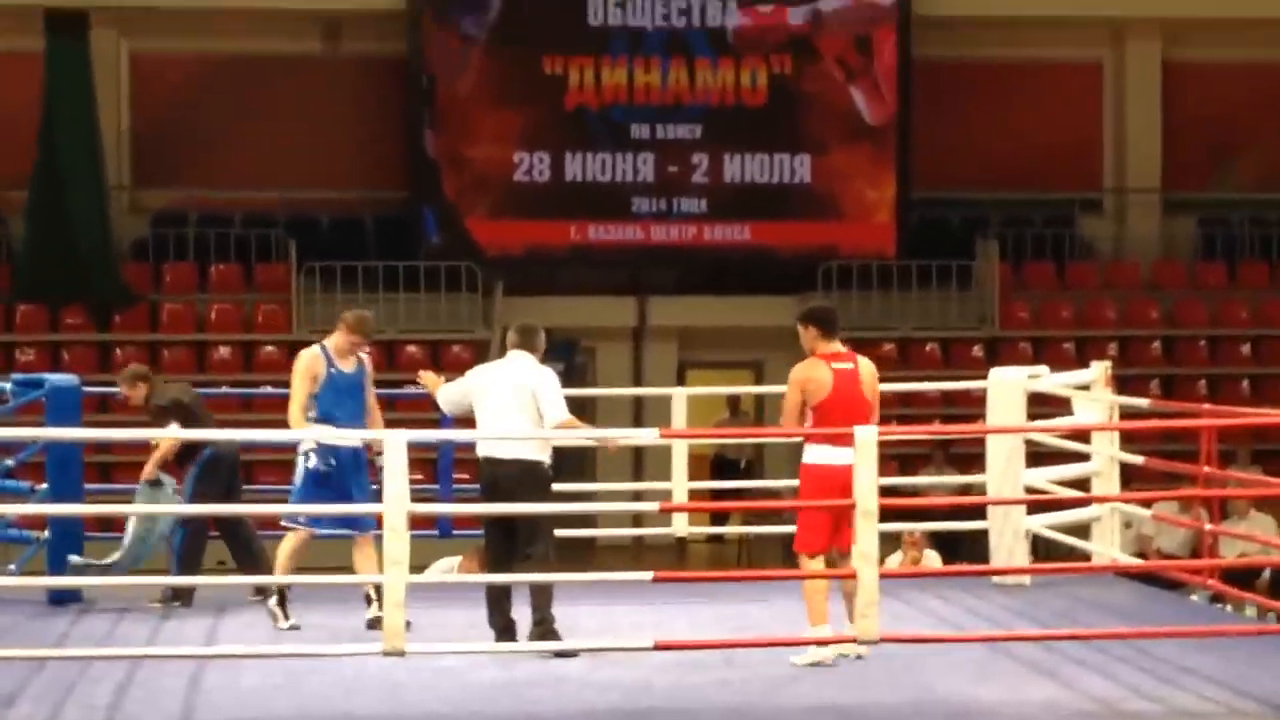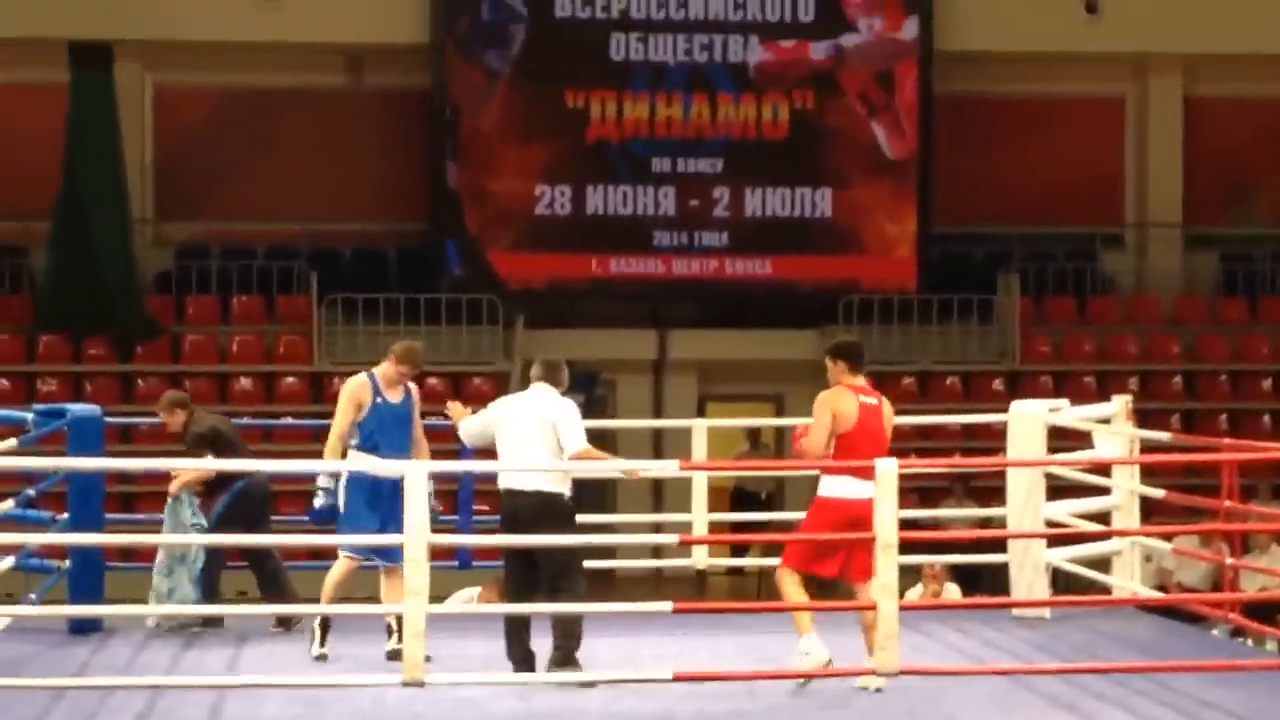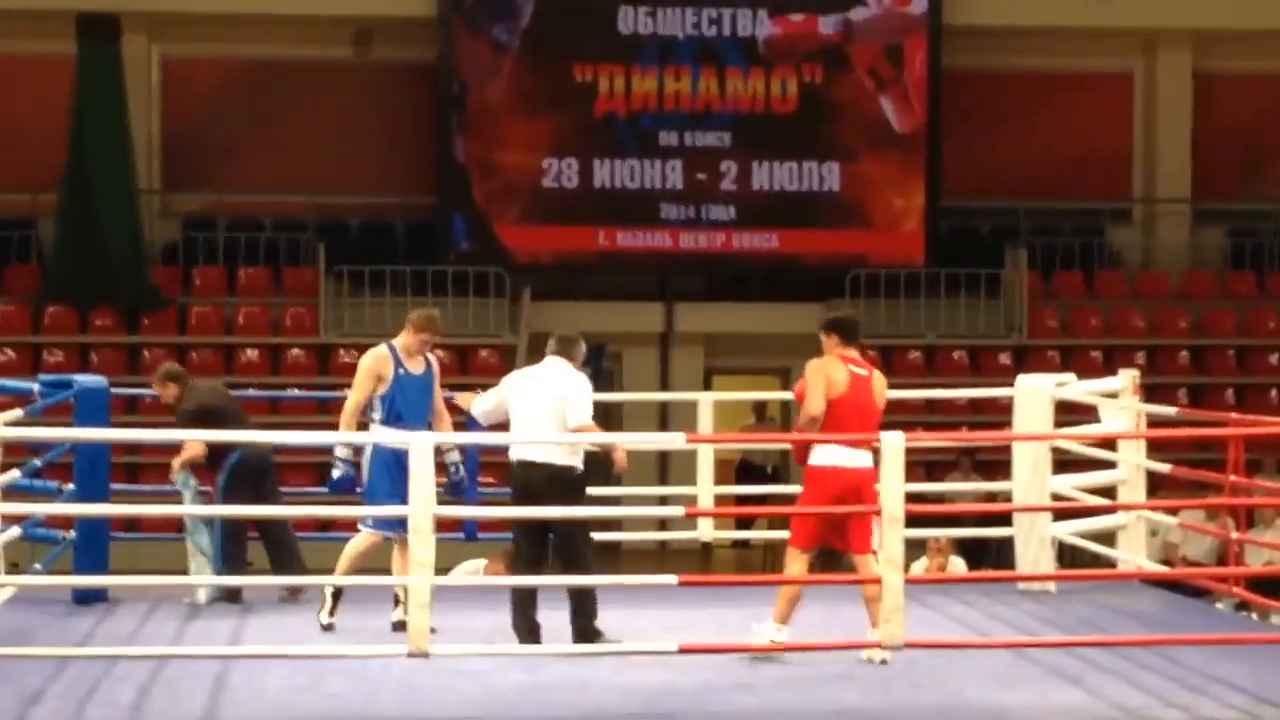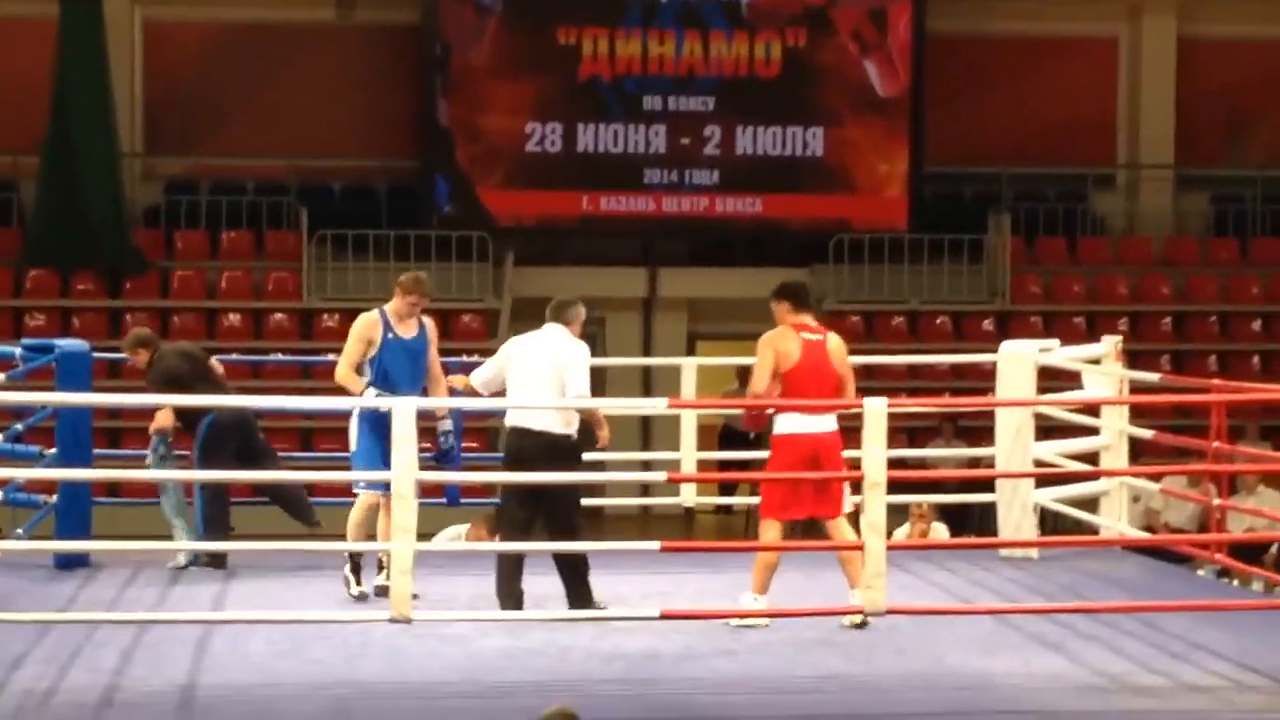
dt=0.2s
person 1, frame 1
left shoulder: (804, 371)
right shoulder: (866, 368)
left elbow: (788, 428)
left wrist: (809, 415)
left hip: (820, 467)
right hip: (855, 466)
left knee: (811, 556)
right knee: (847, 553)
left ankle: (821, 641)
person 1, frame 2
left shoulder: (830, 399)
right shoulder: (885, 407)
left elbow: (815, 452)
left wrist: (802, 444)
left hip: (836, 500)
right hip: (870, 501)
left knee: (788, 571)
right knee: (864, 586)
left ankle: (811, 644)
person 1, frame 3
left shoulder: (820, 367)
right shoulder: (878, 380)
left elbow: (813, 413)
left wrist: (800, 431)
left hip: (827, 469)
right hip: (863, 470)
left knee: (799, 552)
right knee: (865, 557)
left ankle: (776, 630)
right ankle: (879, 640)
person 1, frame 4
left shoulder: (773, 339)
right shoulder: (835, 343)
left elbow: (758, 391)
right elbow: (848, 397)
left hip: (790, 437)
right hip: (827, 434)
left knee: (772, 522)
right knee: (836, 520)
left ankle: (755, 604)
right ankle: (859, 600)
person 2, frame 1
left shoulder: (364, 362)
right shoulder: (311, 359)
left elbow: (372, 413)
right elbow: (296, 412)
right wrist: (310, 451)
left hip: (353, 455)
right hip: (320, 453)
left knee: (364, 533)
right knee: (301, 529)
left ankle: (376, 607)
right ankle: (278, 599)
person 2, frame 2
left shoulder: (411, 393)
right shoulder: (358, 387)
left elbow: (418, 443)
right elbow: (335, 439)
right wrist: (326, 487)
left hip: (395, 484)
right hip: (362, 480)
left knee: (393, 564)
right knee: (352, 557)
left ankle: (396, 638)
right ankle: (321, 622)
person 2, frame 3
left shoulder: (431, 364)
right shoulder: (377, 359)
left elbow: (439, 414)
right elbow: (351, 410)
left wrist: (453, 459)
right wrist: (343, 459)
right hip: (384, 453)
left knee: (406, 536)
right knee: (375, 532)
left ankle: (401, 609)
right ankle: (334, 590)
person 2, frame 4
left shoulder: (427, 327)
right shoulder: (369, 323)
left elbow: (435, 379)
right elbow: (342, 372)
left wrist: (445, 426)
right wrist: (373, 398)
right hip: (374, 417)
left knee: (393, 499)
right knee: (370, 495)
left ankle: (384, 574)
right ankle: (352, 564)
person 3, frame 1
left shoulder: (482, 373)
right shoulder: (541, 374)
left elbow: (447, 401)
right elbow: (559, 422)
left wrist: (434, 385)
left hip: (491, 469)
right hip: (528, 469)
left knee: (497, 554)
right knee: (536, 553)
left ankle: (502, 633)
right ankle: (542, 630)
person 3, frame 2
left shoulder: (504, 405)
right shoulder: (562, 406)
left elbow: (469, 434)
right elbow: (578, 451)
left wrist: (459, 417)
left hip: (512, 500)
right hip: (549, 502)
left knee: (518, 586)
right knee: (566, 583)
left ankle: (521, 664)
right ankle: (563, 658)
person 3, frame 3
left shoulder: (518, 378)
right shoulder: (575, 379)
left elbow: (482, 412)
right elbow: (579, 424)
left wrist: (469, 401)
right wrist: (614, 447)
left hip: (524, 472)
right hip: (561, 475)
left knee: (526, 558)
right knee: (576, 556)
left ankle: (526, 636)
right ankle: (585, 632)
person 3, frame 4
left shoulder: (517, 344)
right shoulder: (574, 347)
left elbow: (480, 383)
right elbow: (578, 397)
left wrist: (462, 383)
right wrist: (600, 424)
left hip: (518, 440)
right hip: (556, 443)
left knee: (514, 525)
right knee: (565, 526)
left ankle: (509, 602)
right ankle: (580, 600)
person 4, frame 1
left shoulder: (159, 404)
right shoulder: (179, 390)
left elbow: (175, 437)
left wrist: (152, 465)
left hip: (209, 456)
right hip: (226, 450)
left knee: (189, 522)
right knee: (233, 521)
left ankle: (180, 592)
person 4, frame 2
left shoulder: (196, 433)
right shoulder: (212, 421)
left elbow: (209, 471)
left wrist: (180, 483)
right wrist: (190, 477)
left hip: (237, 490)
right hip: (256, 484)
left knee: (209, 549)
right knee: (261, 552)
left ankle: (210, 614)
right ankle: (288, 613)
person 4, frame 3
left shoulder: (187, 409)
right shoulder: (211, 386)
left elbow: (199, 450)
left wrist: (179, 462)
right wrist: (192, 446)
left hip: (236, 460)
right hip: (259, 450)
left knee: (227, 524)
right knee: (271, 519)
left ankle: (231, 588)
right ankle: (294, 579)
person 4, frame 4
left shoulder: (156, 376)
right shoulder: (184, 349)
left elbow: (166, 422)
right elbow: (218, 371)
left wrist: (155, 427)
left hip: (212, 424)
right hip: (236, 410)
left knee: (209, 488)
right knee: (265, 464)
left ankle: (213, 554)
right ankle: (309, 516)
